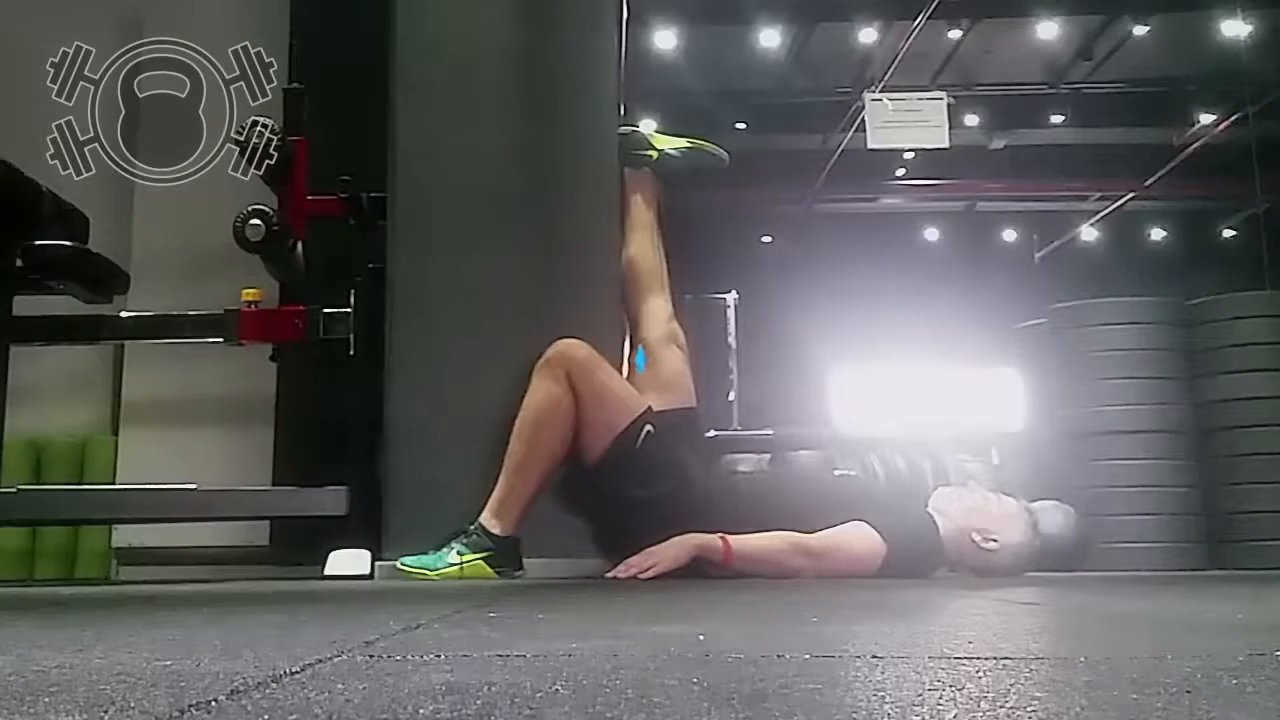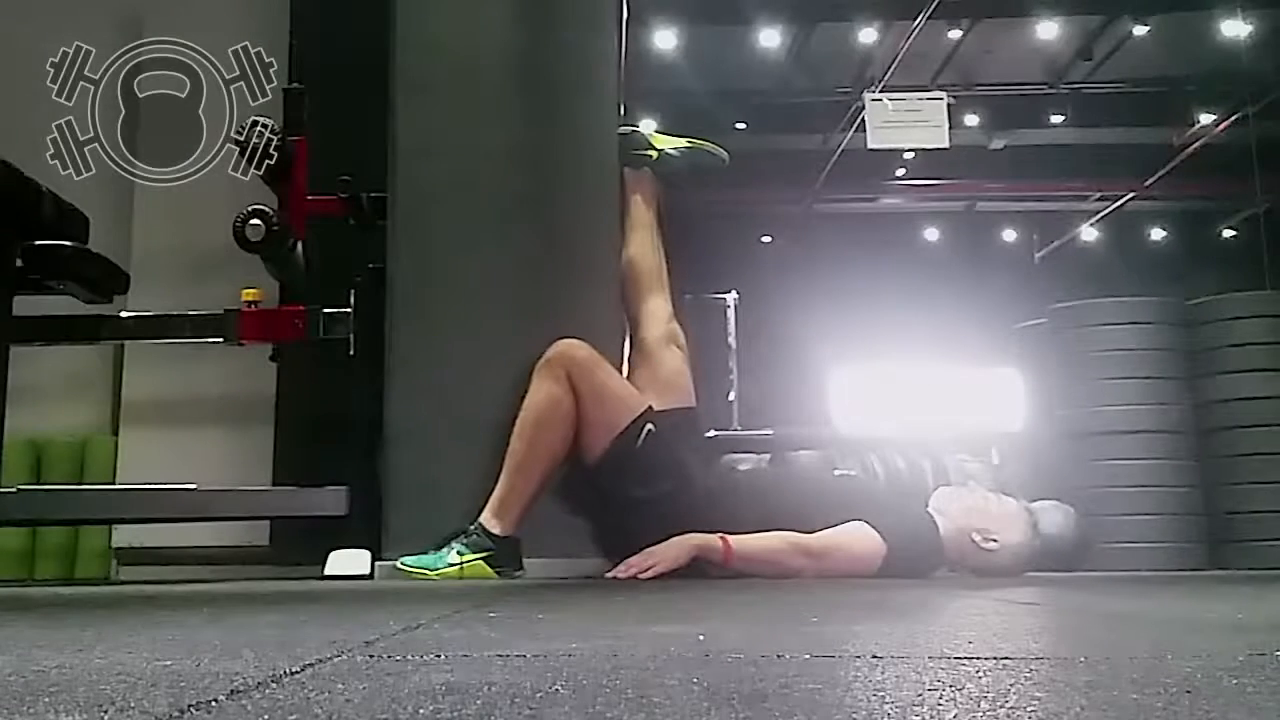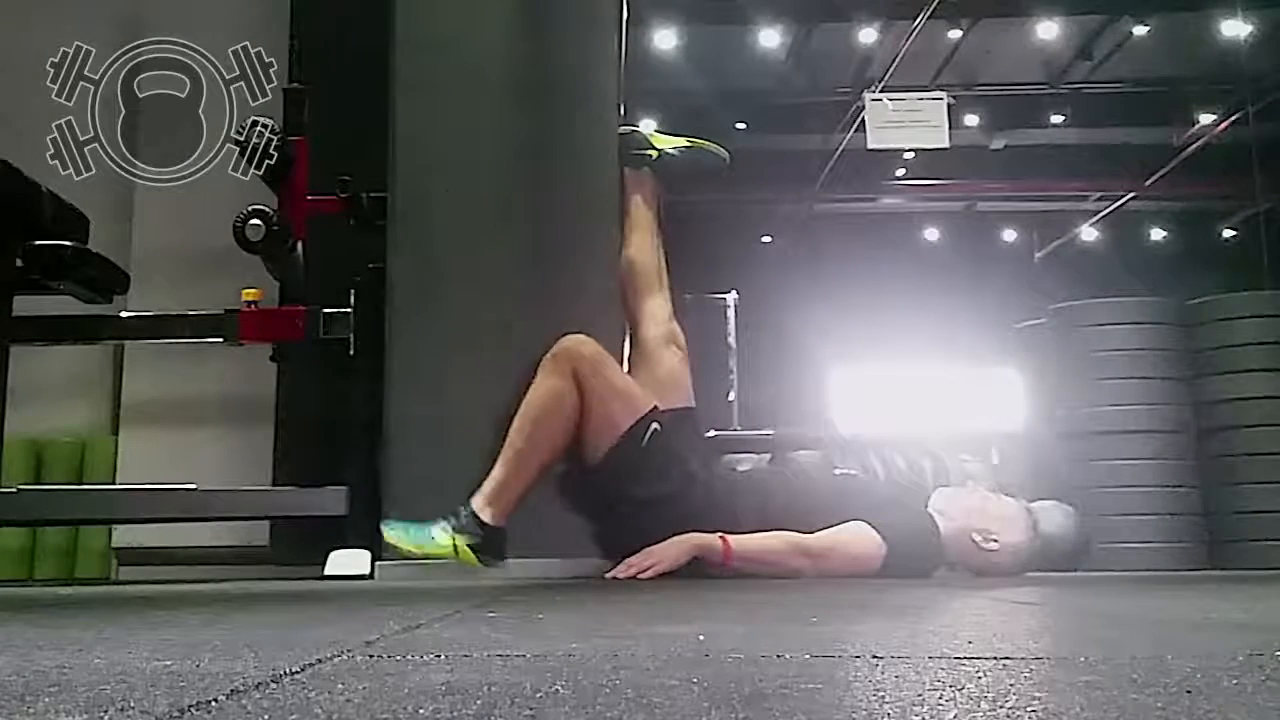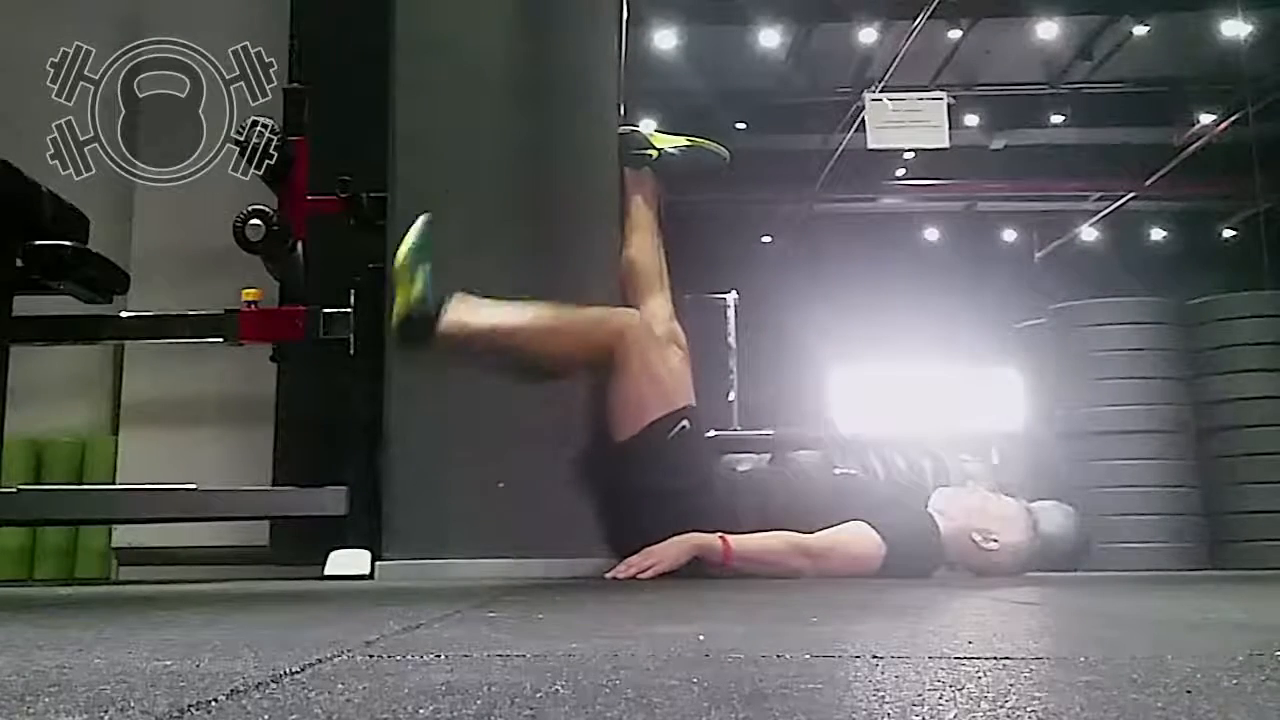
dt=0.3s
person 1, frame 1
left shoulder: (907, 539)
right shoulder: (903, 522)
left elbow: (808, 555)
left wrist: (696, 543)
left hip: (676, 511)
right hip: (687, 494)
left knee: (569, 360)
left ankle: (491, 542)
person 1, frame 2
left shoulder: (906, 539)
right shoulder: (904, 523)
left elbow: (809, 555)
left wrist: (696, 544)
left hip: (676, 509)
right hip: (691, 491)
left knee: (569, 360)
left ankle: (491, 541)
person 1, frame 3
left shoulder: (908, 539)
right shoulder: (907, 515)
left elbow: (812, 553)
left wrist: (697, 543)
left hip: (678, 507)
right hip: (697, 490)
left knee: (578, 355)
left ankle: (480, 527)
person 1, frame 4
left shoulder: (908, 538)
right shoulder: (910, 516)
left elbow: (809, 555)
left wrist: (697, 543)
left hip: (680, 504)
right hip: (696, 494)
left knee: (631, 329)
left ankle: (435, 314)
